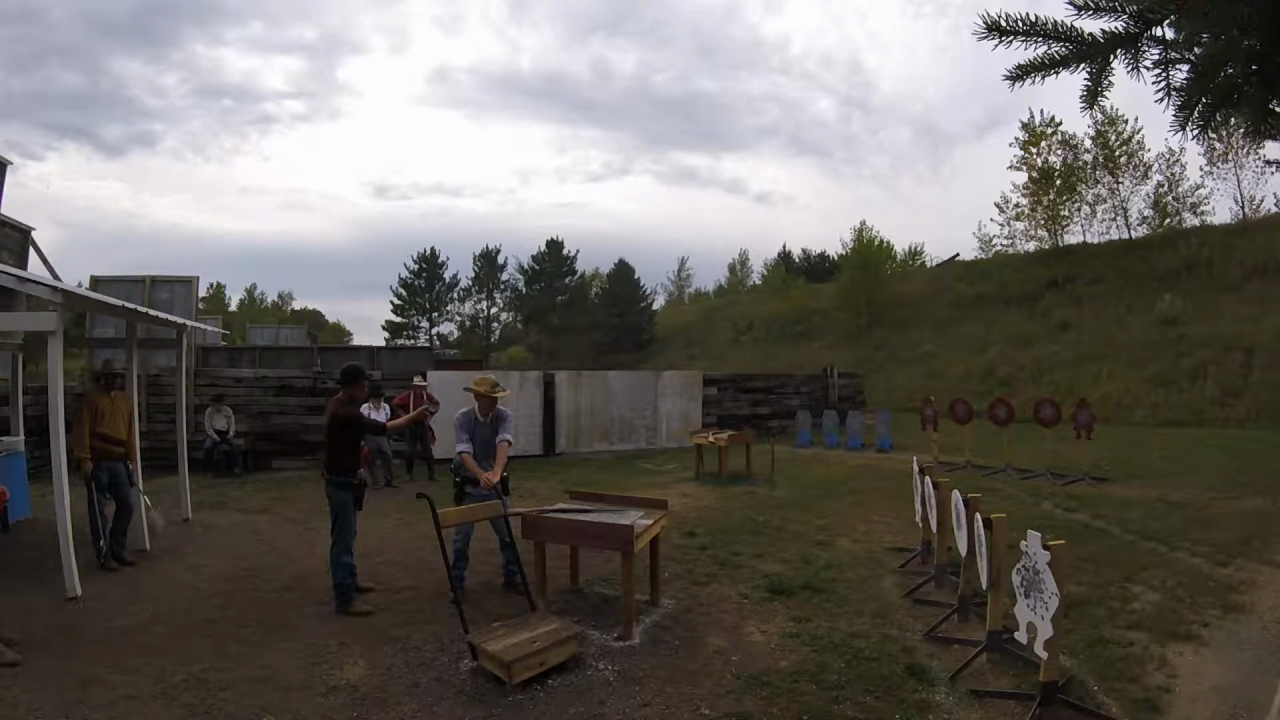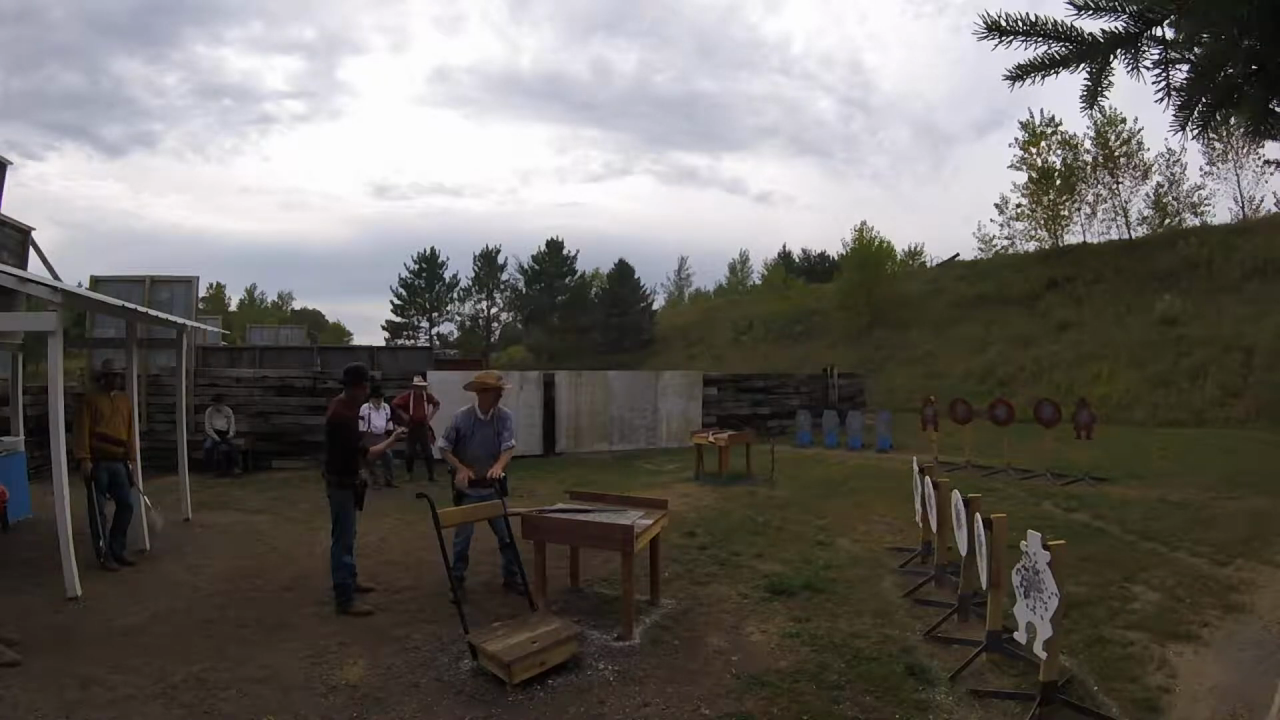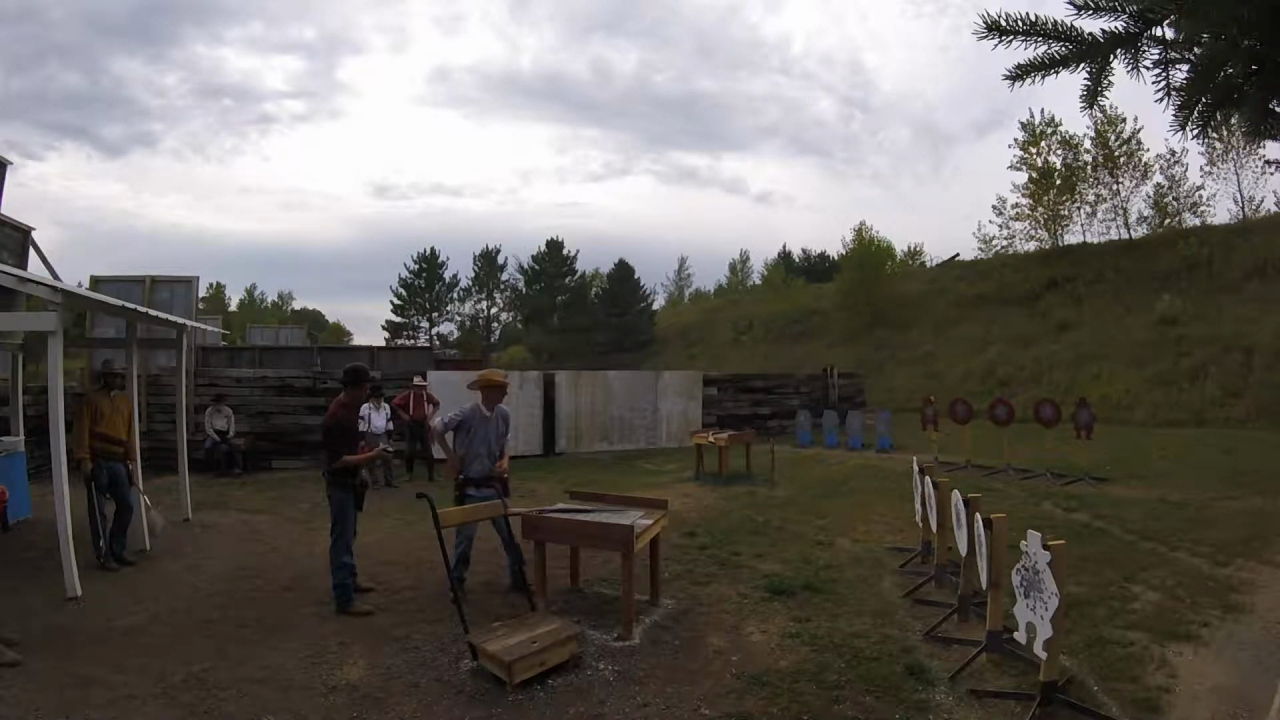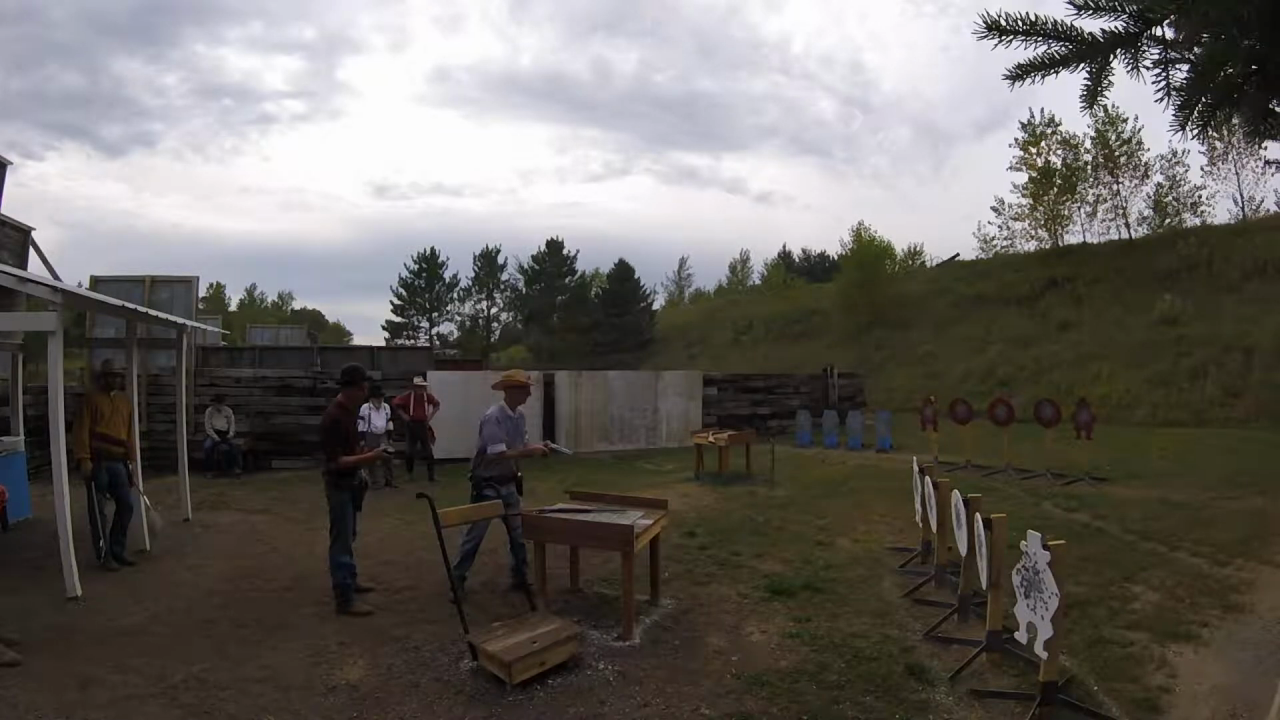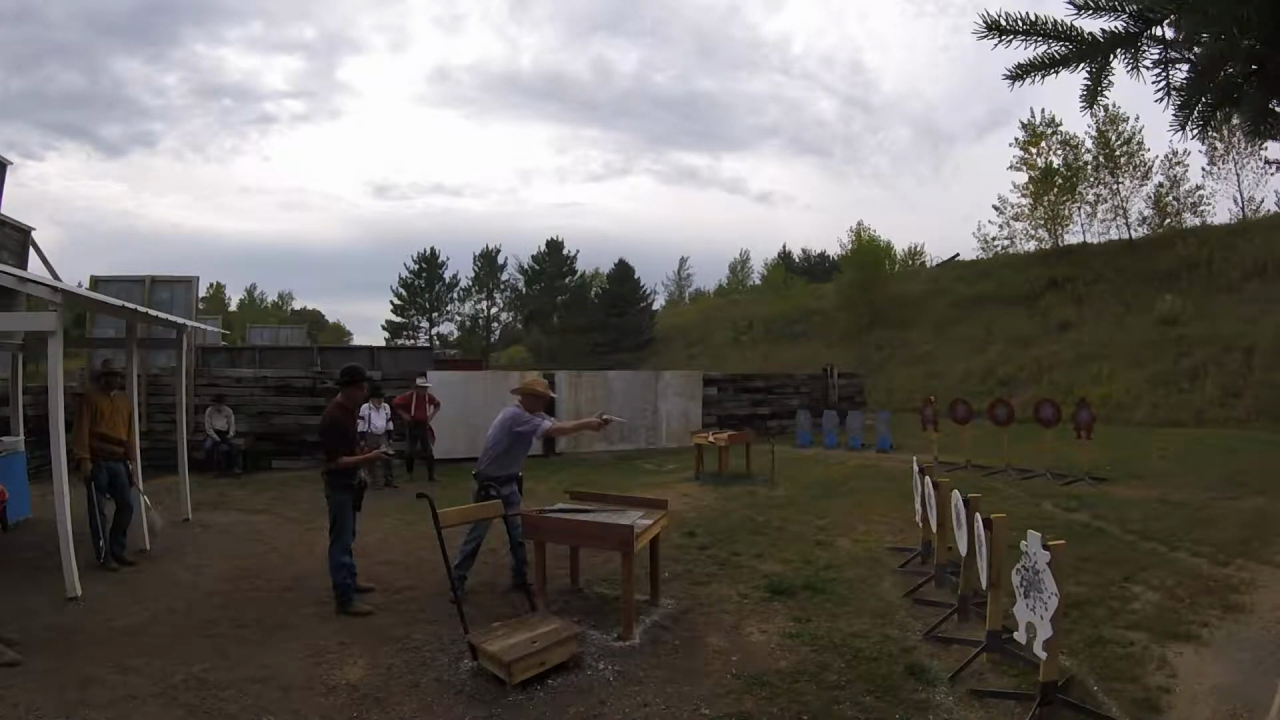
dt=0.4s
person 1, frame 1
left shoulder: (340, 404)
right shoulder: (344, 414)
right elbow: (382, 428)
right wrist: (415, 416)
left hip: (346, 478)
right hip: (340, 482)
left knee: (348, 535)
right knee: (342, 539)
left ankle: (350, 580)
right ankle: (345, 600)
person 1, frame 2
left shoulder: (342, 406)
right shoulder: (342, 416)
right elbow: (365, 454)
right wrist: (392, 439)
left hip: (347, 479)
right hip: (341, 482)
left knee: (348, 536)
right knee: (343, 539)
left ankle: (350, 580)
right ankle: (344, 600)
person 1, frame 3
left shoulder: (349, 409)
right shoulder: (337, 416)
right elbow: (337, 460)
left wrist: (365, 452)
right wrist: (371, 456)
left hip: (350, 481)
right hip: (340, 484)
left knee: (348, 536)
right knee: (341, 539)
left ankle: (350, 580)
right ankle: (344, 600)
person 1, frame 4
left shoulder: (350, 410)
right shoulder: (333, 417)
right elbow: (335, 461)
left wrist: (365, 453)
right wrist: (368, 457)
left hip: (350, 481)
right hip: (338, 484)
left knee: (348, 536)
right knee: (341, 540)
left ankle: (350, 580)
right ankle: (344, 600)
person 1, frame 5
left shoulder: (350, 410)
right shoulder: (333, 417)
right elbow: (335, 461)
left wrist: (364, 454)
right wrist: (368, 458)
left hip: (350, 481)
right hip: (338, 484)
left knee: (348, 537)
right knee: (341, 540)
left ankle: (350, 580)
right ankle: (344, 600)
person 2, frame 1
left shoulder: (504, 416)
right shoulder: (463, 418)
left elbow: (503, 444)
right elbow: (464, 453)
left wrist: (496, 472)
right wrist: (481, 475)
left hip: (495, 485)
right hip: (469, 486)
left knee: (507, 533)
right knee: (462, 535)
left ankle: (511, 577)
right ankle: (457, 582)
person 2, frame 2
left shoulder: (504, 416)
right shoulder: (462, 416)
left elbow: (508, 448)
right elbow: (444, 448)
left wrist: (498, 466)
right wrist: (459, 468)
left hip: (492, 486)
right hip: (467, 488)
left knee: (506, 534)
right knee: (462, 536)
left ankle: (511, 577)
right ankle: (457, 582)
person 2, frame 3
left shoulder: (504, 415)
right shoulder: (466, 414)
right elbow: (437, 430)
left wrist: (505, 460)
right wrist: (450, 456)
left hip: (495, 485)
right hip: (470, 488)
left knee: (509, 534)
right knee: (465, 536)
left ankle: (518, 578)
right ankle: (457, 581)
person 2, frame 4
left shoulder: (520, 415)
right shoulder: (493, 417)
right elbow: (499, 454)
left wrist: (534, 449)
right wrist: (529, 452)
left hip: (509, 484)
right hip: (487, 486)
left knee: (518, 534)
right knee: (475, 535)
left ankle: (520, 578)
right ankle: (458, 580)
person 2, frame 5
left shoulder: (530, 415)
right shoulder: (515, 416)
left elbow: (557, 425)
right elbow: (552, 431)
left wrist: (588, 423)
right wrist: (585, 424)
left hip: (509, 483)
right hip: (489, 485)
left knee: (518, 534)
right knee: (477, 534)
left ankle: (520, 578)
right ankle: (458, 580)
person 3, frame 1
left shoulder: (125, 400)
right shoulder: (92, 398)
right elbow: (82, 430)
left wrist: (130, 458)
right wrist: (84, 459)
left hip: (118, 462)
right hip: (97, 462)
left knee: (126, 506)
right knee: (98, 510)
left ankle: (117, 550)
right ankle: (104, 555)
person 3, frame 2
left shoulder: (124, 400)
right shoulder: (91, 399)
right elbow: (81, 430)
left wrist: (130, 459)
right wrist: (83, 459)
left hip: (118, 462)
right hip: (97, 462)
left knee: (126, 506)
right knee: (98, 510)
left ankle: (117, 550)
right ankle: (104, 555)
person 3, frame 3
left shoulder: (125, 400)
right shoulder: (92, 399)
right elbow: (81, 430)
left wrist: (131, 459)
right wrist: (83, 459)
left hip: (118, 462)
right hip: (97, 462)
left knee: (126, 506)
right knee: (98, 511)
left ankle: (117, 550)
right ankle: (104, 555)
person 3, frame 4
left shoulder: (125, 400)
right shoulder: (92, 398)
right elbow: (81, 430)
left wrist: (130, 458)
right wrist: (83, 459)
left hip: (118, 462)
right hip: (97, 462)
left knee: (126, 506)
right knee: (98, 510)
left ankle: (117, 550)
right ankle: (104, 555)
person 3, frame 5
left shoulder: (124, 400)
right shoulder: (91, 398)
right elbow: (81, 429)
left wrist: (130, 459)
right wrist: (83, 459)
left hip: (118, 462)
right hip: (97, 462)
left knee: (126, 506)
right knee: (98, 510)
left ankle: (117, 550)
right ankle: (104, 556)
